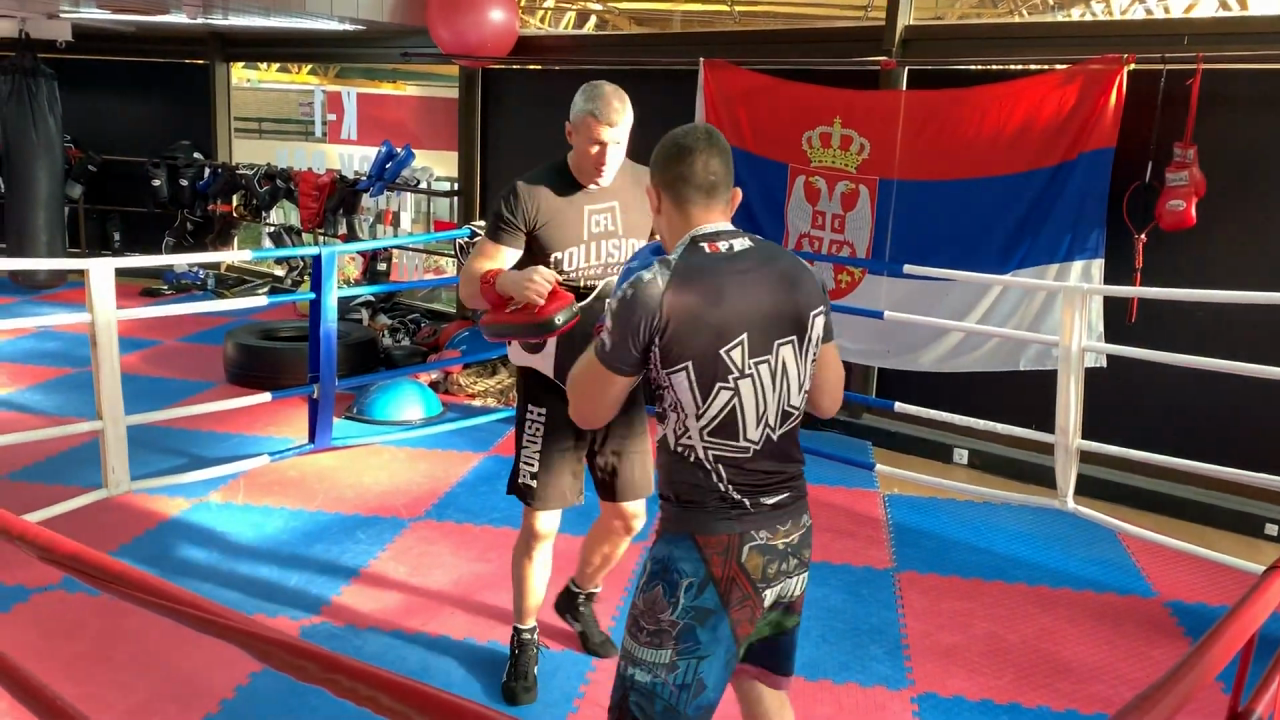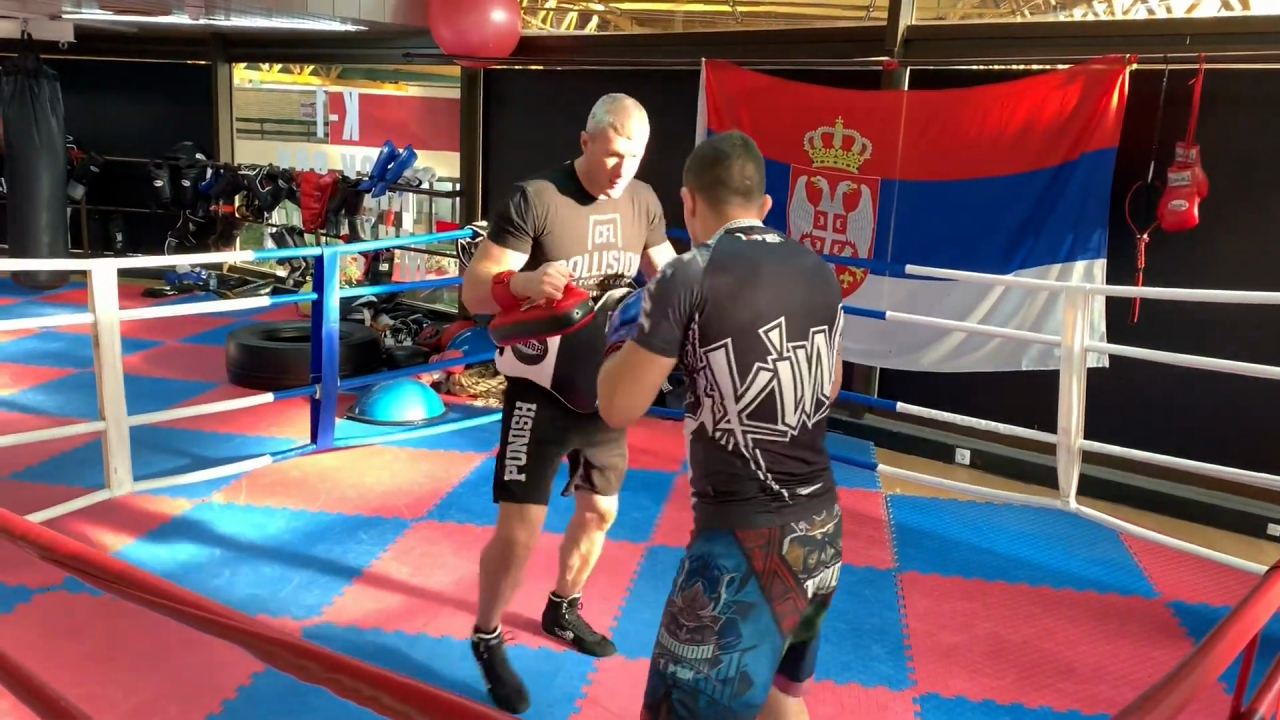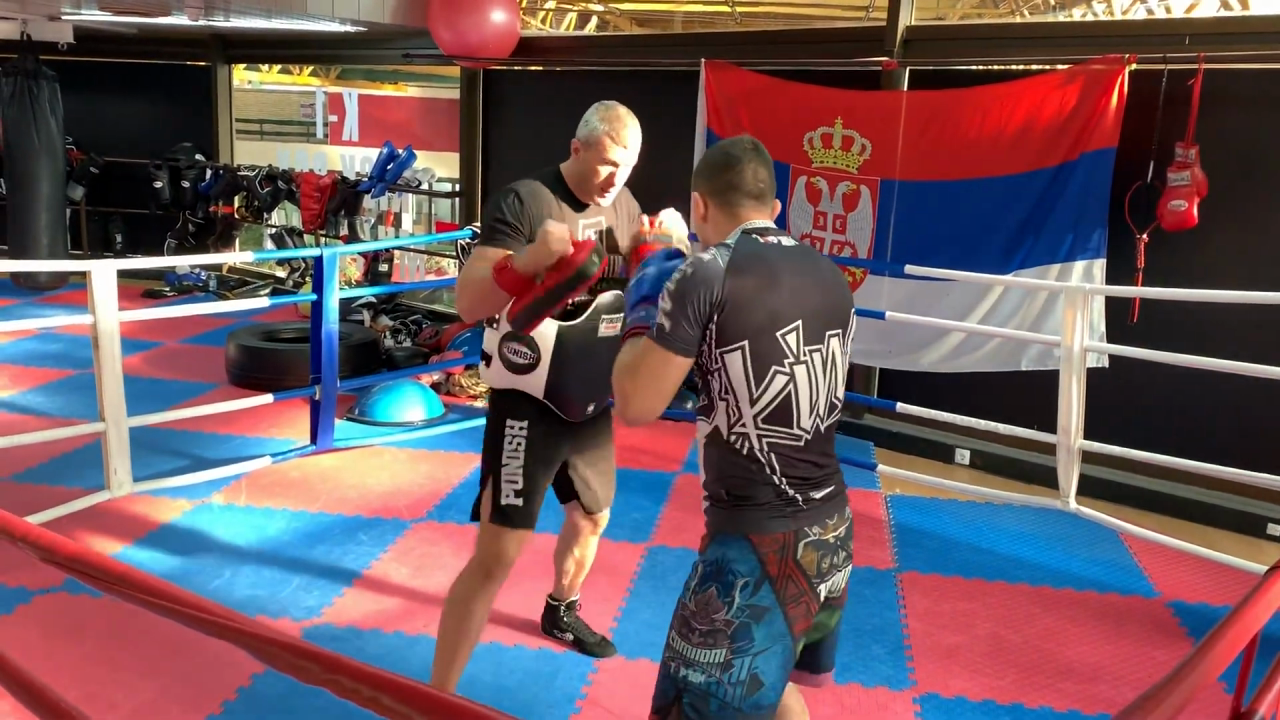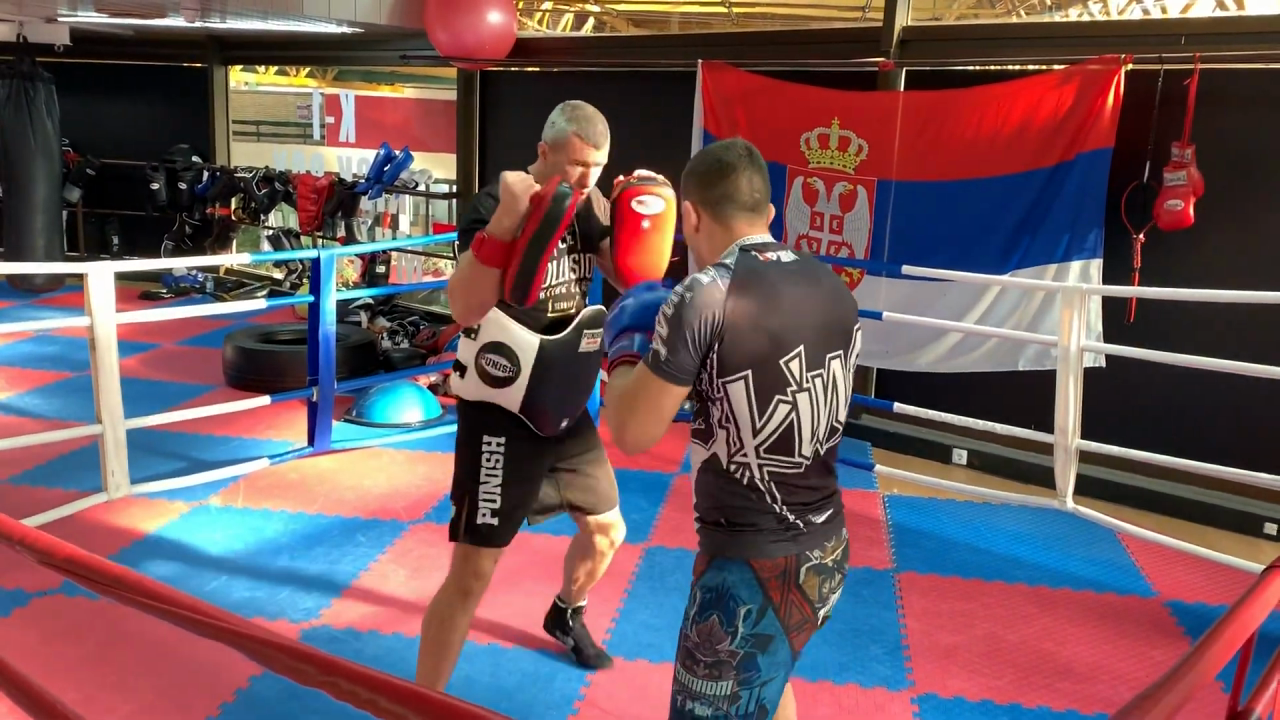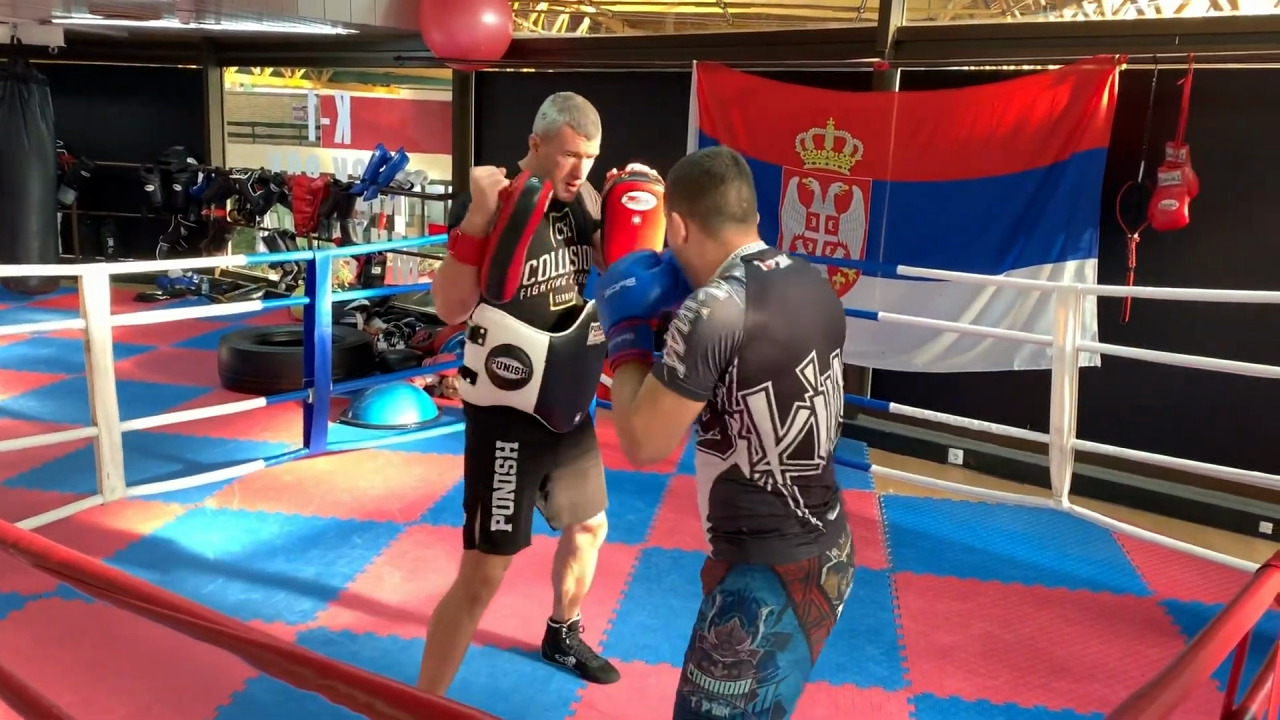
dt=0.2s
person 1, frame 1
left shoulder: (644, 186)
right shoulder: (529, 195)
right elbow: (470, 287)
right wrist: (507, 282)
right hip: (552, 384)
left knee: (628, 513)
right knee: (540, 523)
left ankle: (578, 598)
right ankle: (524, 641)
person 1, frame 2
left shoulder: (643, 202)
right shoulder: (533, 199)
left elbow: (659, 276)
right elbow: (473, 292)
right wrist: (524, 279)
left hip: (603, 387)
right hip: (539, 386)
left knee: (602, 507)
right knee: (519, 526)
left ankle: (562, 607)
right ankle: (487, 641)
person 1, frame 3
left shoulder: (621, 206)
right shoulder: (523, 202)
right elbow: (469, 302)
right wrist: (529, 257)
left hip: (587, 397)
right hip: (525, 402)
left knee: (591, 516)
right knee: (497, 552)
left ankle: (560, 610)
person 1, frame 4
left shoulder: (592, 206)
right shoulder: (503, 203)
right elbow: (466, 309)
right wrist: (505, 223)
left hip: (566, 410)
right hip: (500, 415)
left knee: (607, 528)
right knee: (473, 570)
left ankle: (566, 618)
person 1, frame 5
left shoulder: (582, 199)
right shoulder: (493, 203)
right elbow: (451, 310)
right wrist: (476, 220)
left hip: (567, 408)
right hip: (506, 418)
left knee: (589, 530)
right knee: (483, 575)
left ankle: (563, 636)
person 2, frame 1
left shoulder: (652, 291)
right shoulder: (798, 277)
left elbow: (587, 411)
right elbow: (827, 401)
left hip: (708, 549)
right hip: (789, 534)
person 2, frame 2
left shoulder: (689, 276)
right shoulder: (817, 274)
left elbow: (619, 408)
left wrist: (625, 331)
left hip: (743, 545)
right hip: (818, 529)
person 2, frame 3
left shoulder: (707, 274)
right shoulder: (829, 278)
left elbow: (634, 405)
left wrist: (639, 317)
left hip: (756, 545)
right hip: (828, 532)
person 2, frame 4
left shoulder: (703, 296)
right shoulder: (832, 289)
left elbow: (632, 432)
left wrist: (626, 344)
left hip: (752, 567)
right hip: (822, 551)
person 2, frame 5
left shoulder: (712, 309)
right shoulder: (814, 286)
left elbow: (643, 443)
left wrist: (626, 333)
left hip: (768, 573)
right hip: (821, 550)
